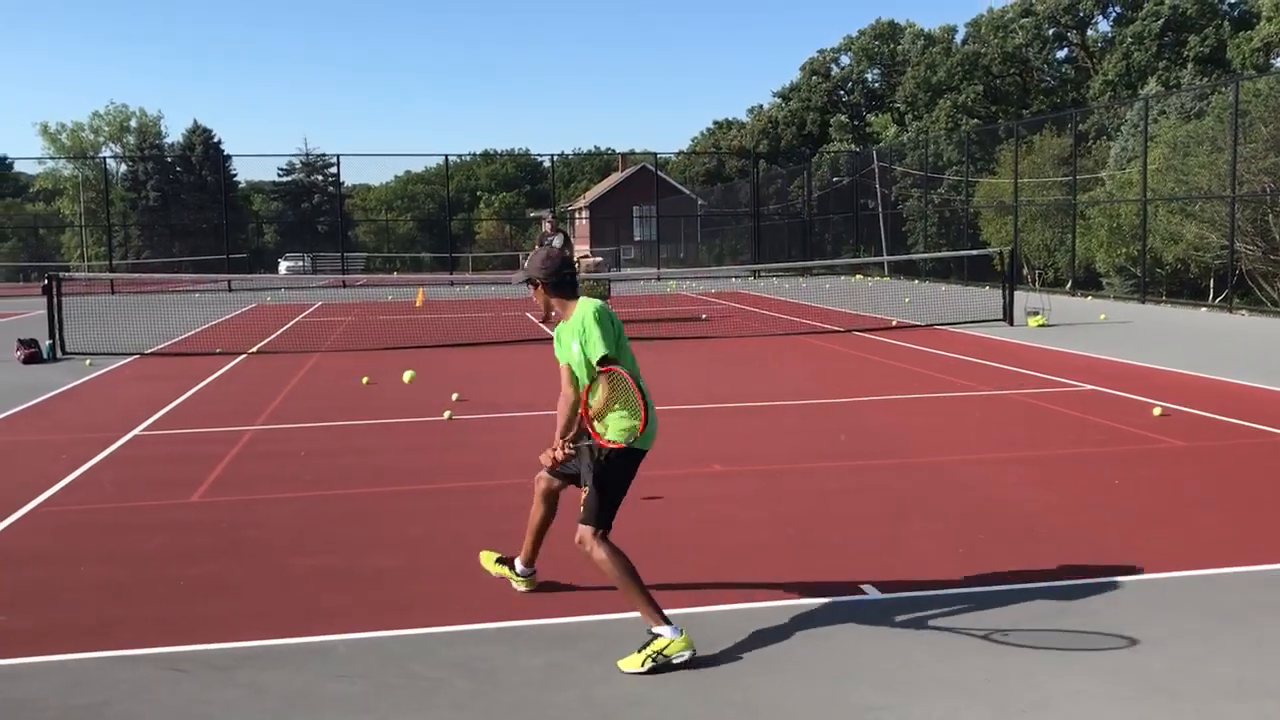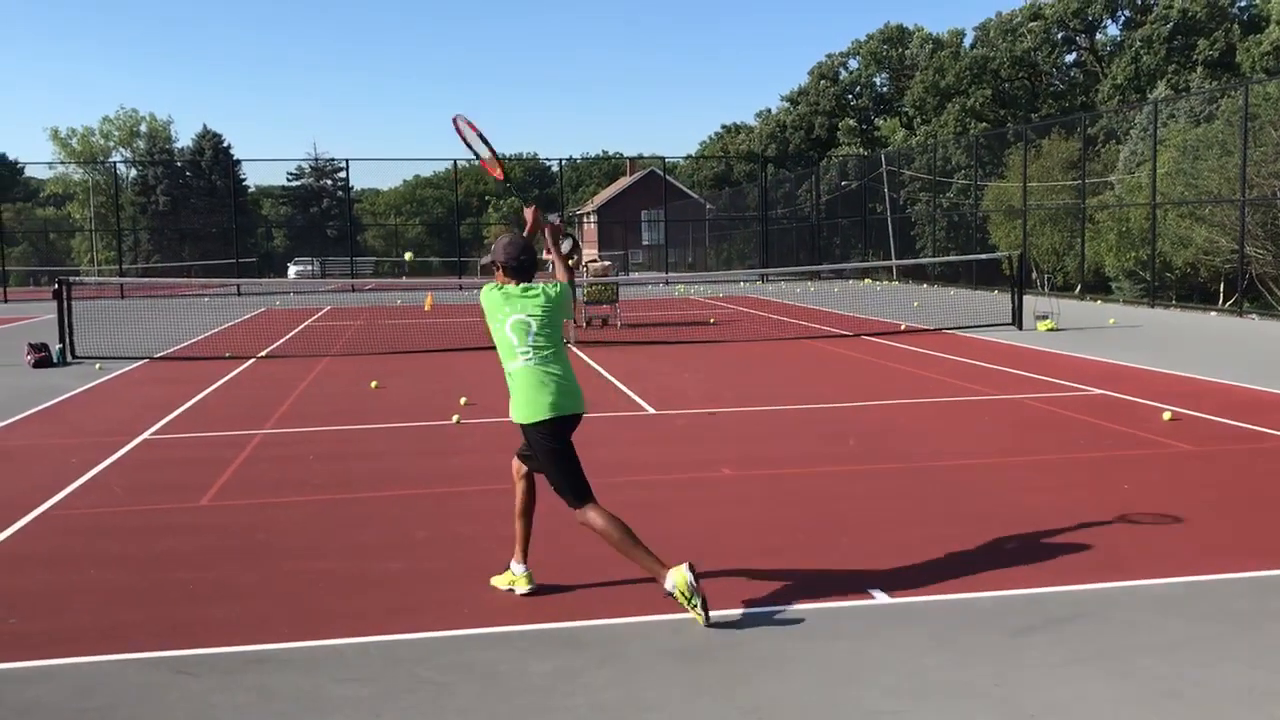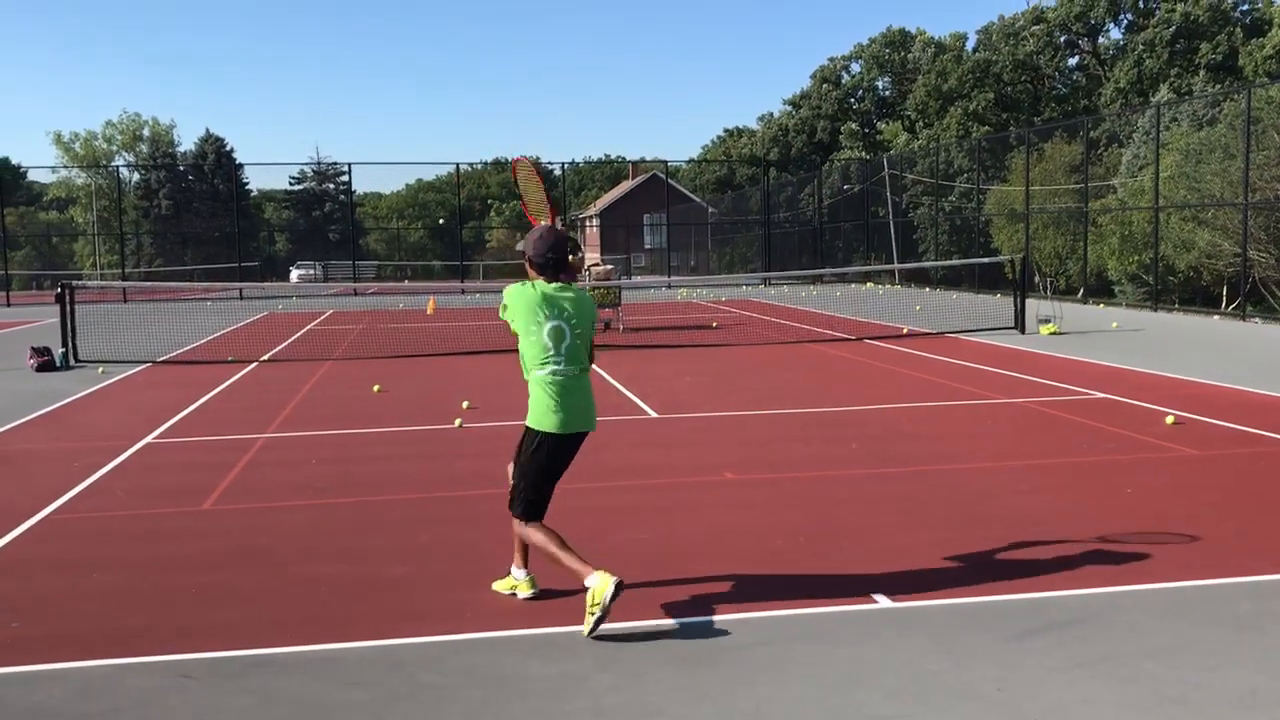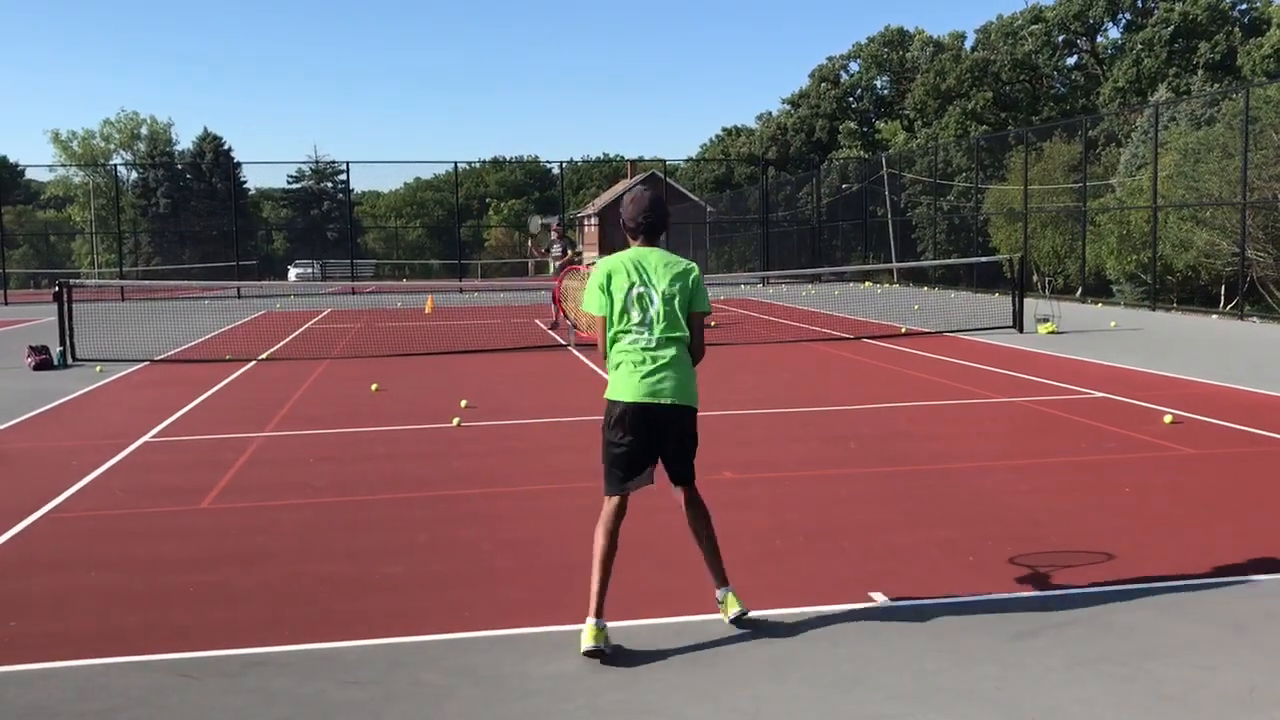
dt=0.4s
person 1, frame 1
left shoulder: (590, 315)
right shoulder: (564, 329)
right elbow: (569, 397)
left wrist: (573, 437)
right wrist: (559, 441)
left knee: (589, 535)
right knee: (546, 482)
left ankle: (669, 636)
right ankle: (523, 568)
person 1, frame 2
left shoulder: (491, 295)
right shoulder: (553, 295)
left wrist: (528, 229)
right wrist: (550, 237)
left hip: (536, 410)
right hip: (567, 402)
left knee: (583, 506)
right knee: (521, 469)
left ankle: (671, 575)
right ankle: (519, 571)
person 1, frame 3
left shoulder: (516, 296)
right shoulder: (584, 301)
left hip: (549, 419)
right hip: (581, 416)
left knee: (525, 520)
right knee: (518, 475)
left ankle: (596, 579)
right ankle: (520, 574)
person 1, frame 4
left shoulder: (606, 269)
right shoulder: (688, 270)
left elbow: (604, 344)
right elbow: (698, 347)
left hip: (628, 394)
right hip: (679, 395)
left knee: (615, 504)
right knee: (687, 491)
left ankle: (594, 625)
right ankle: (725, 595)
